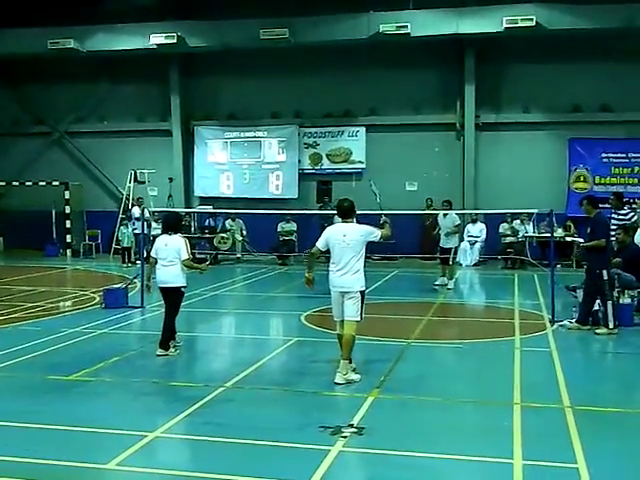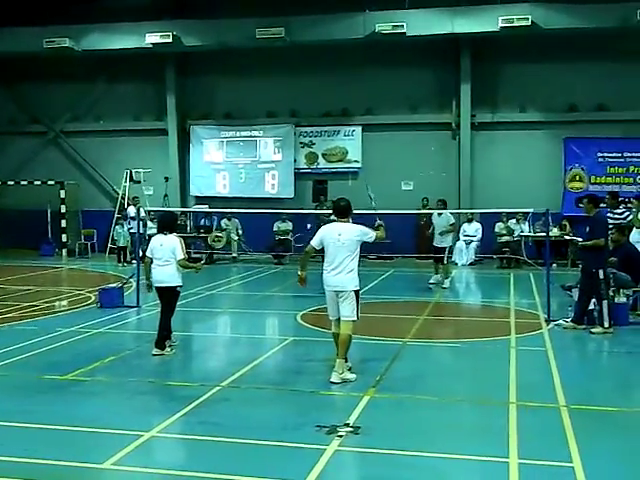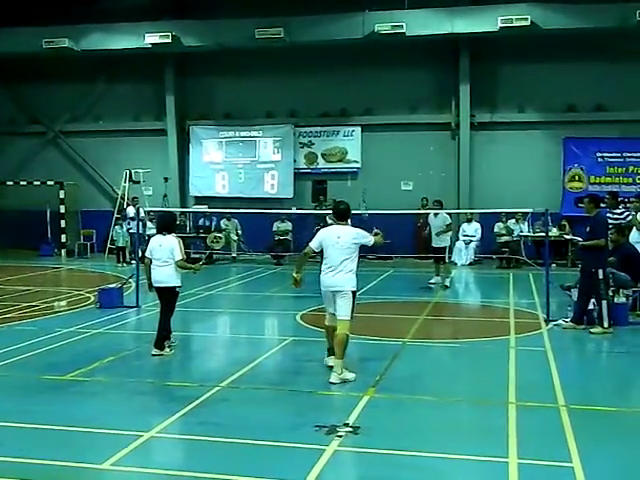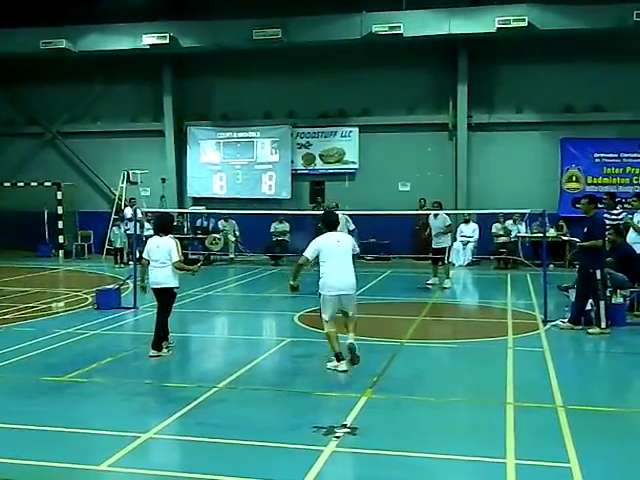
dt=0.3s
person 1, frame 1
left shoulder: (330, 231)
right shoulder: (363, 230)
left elbow: (313, 253)
right elbow: (386, 234)
left wrist: (309, 272)
right wrist: (385, 223)
left hip: (336, 283)
right hip: (354, 285)
left knee: (340, 324)
right knee: (350, 325)
left ankle: (347, 361)
right ankle: (343, 371)
person 1, frame 2
left shoulder: (325, 229)
right shoulder: (358, 230)
left elbow: (308, 251)
right elbow: (381, 236)
left wrist: (302, 270)
right wrist: (380, 226)
left hip: (330, 283)
right hip: (348, 284)
left knee: (335, 322)
right knee: (347, 324)
left ankle: (342, 360)
right ankle: (339, 371)
person 1, frame 3
left shoulder: (324, 232)
right shoulder: (357, 233)
left elbow: (306, 253)
right elbow: (379, 241)
left wrist: (297, 272)
right wrist: (377, 233)
left hip: (327, 283)
right hip: (346, 284)
left knee: (331, 315)
right knee: (343, 324)
left ankle: (331, 354)
right ankle: (338, 371)
person 1, frame 4
left shoulder: (319, 241)
right shoulder: (348, 238)
left elbow: (301, 263)
right elbow: (356, 251)
left wrist: (293, 280)
left hip: (328, 286)
right hip: (349, 284)
left knee: (329, 322)
right knee: (350, 315)
left ankle: (339, 359)
right ankle: (351, 341)
person 2, frame 1
left shoulder: (159, 240)
right shoulder: (181, 240)
left elbow: (152, 261)
right elbow: (186, 263)
left wrist: (148, 279)
right wrist: (199, 267)
left hip: (162, 281)
right hip: (176, 282)
left knee: (170, 311)
right knee: (171, 313)
left ankle: (172, 338)
right ankle: (163, 347)
person 2, frame 2
left shoulder: (154, 239)
right shoulder: (176, 240)
left elbow: (147, 261)
right elbow: (181, 263)
left wrist: (147, 279)
right wrist: (195, 266)
left hip: (158, 280)
right hip: (172, 281)
left knee: (166, 310)
right knee: (167, 312)
left ankle: (167, 338)
right ankle: (159, 346)
person 2, frame 3
left shoulder: (153, 240)
right shoulder: (175, 240)
left elbow: (147, 262)
right elbow: (179, 263)
left wrist: (149, 280)
right wrist: (194, 267)
left hip: (157, 281)
right hip: (171, 281)
left knee: (165, 310)
right knee: (166, 312)
left ankle: (166, 338)
right ankle: (159, 347)
person 2, frame 4
left shoulder: (151, 241)
right shoulder: (172, 242)
left elbow: (144, 263)
right elbow: (177, 265)
left wrist: (142, 281)
right wrist: (192, 268)
left hip: (154, 282)
right hip: (168, 283)
left knee: (163, 311)
right knee: (163, 313)
left ankle: (164, 339)
right ankle: (156, 348)
person 3, frame 1
left shoulder: (601, 220)
right shoulder: (593, 219)
left elbow: (602, 242)
left wrist: (584, 245)
right wrist: (583, 245)
left hip: (601, 265)
right hip: (592, 264)
left knee: (605, 295)
right knee: (588, 293)
left ankle: (610, 326)
right ankle: (582, 321)
person 3, frame 2
left shoulder: (600, 219)
right shoulder: (592, 218)
left elbow: (601, 241)
left wrist: (583, 244)
right wrist: (580, 243)
left hip: (597, 264)
right hip: (588, 263)
left knee: (601, 294)
right knee: (584, 293)
left ankle: (605, 325)
right ankle: (577, 320)
person 3, frame 3
left shoulder: (600, 219)
right shoulder: (592, 219)
left elbow: (601, 242)
left wrist: (583, 244)
right wrist: (581, 243)
left hip: (597, 264)
right hip: (588, 263)
left knee: (600, 294)
right knee: (583, 293)
left ankle: (605, 325)
right ankle: (577, 320)
person 3, frame 4
left shoulder: (597, 220)
right shoulder: (589, 219)
left elbow: (598, 242)
left wrist: (581, 244)
right wrist: (578, 244)
left hip: (595, 265)
right hip: (585, 264)
left knee: (598, 295)
right knee: (581, 293)
left ankle: (602, 325)
right ankle: (575, 321)
